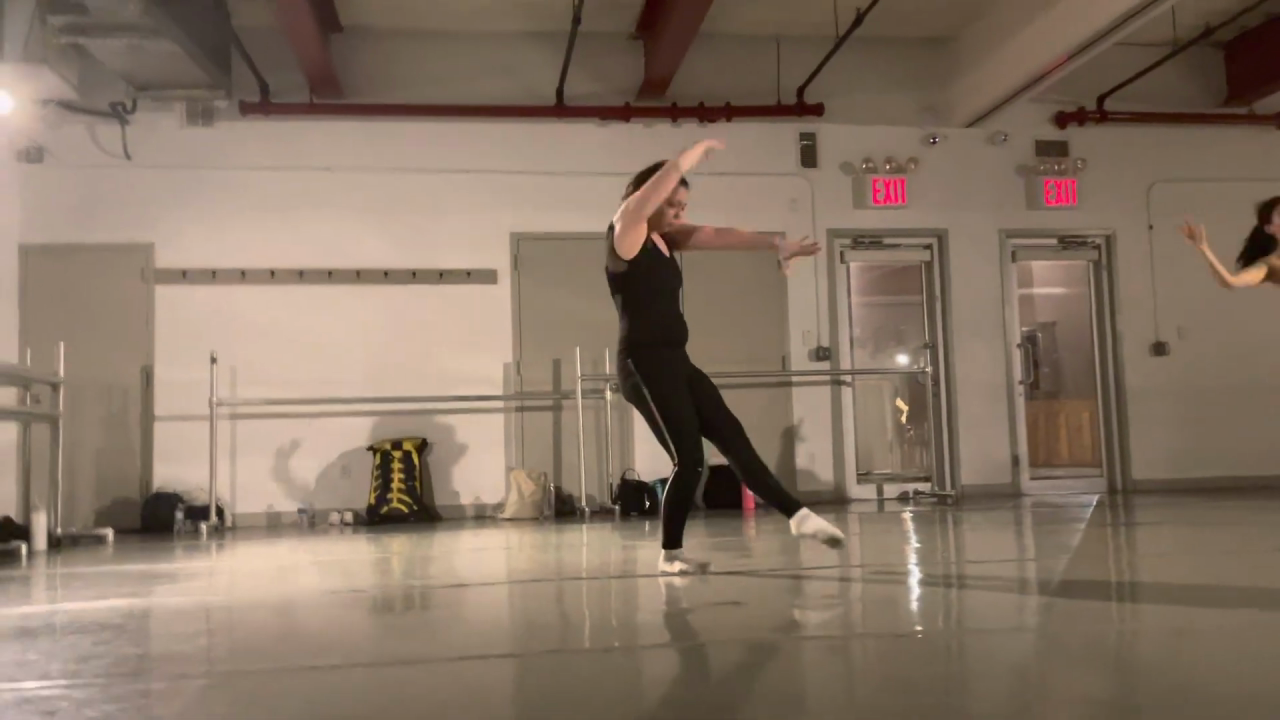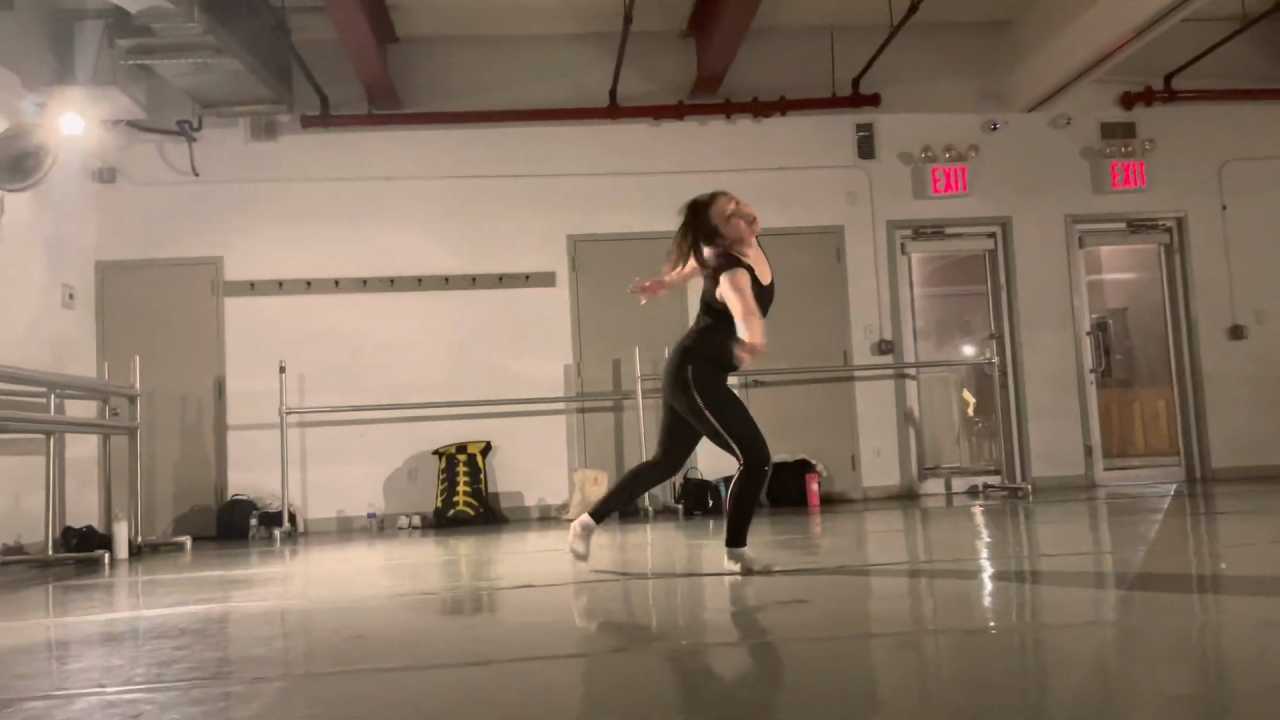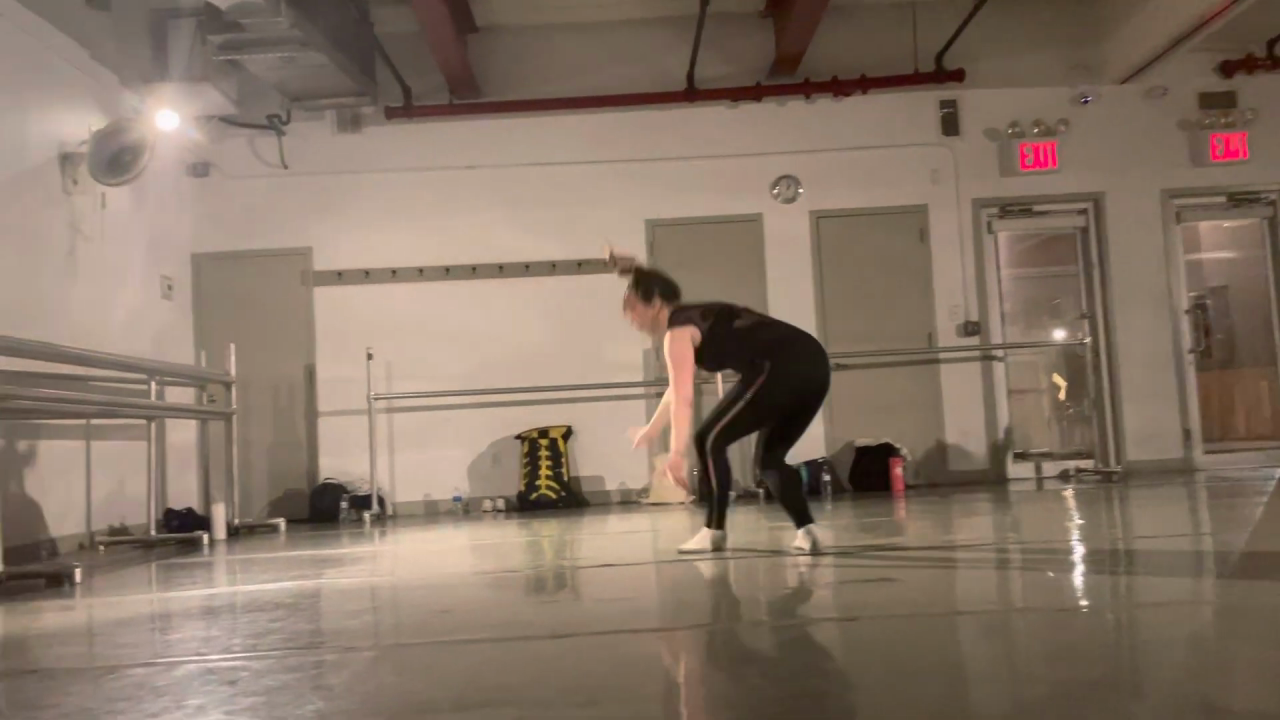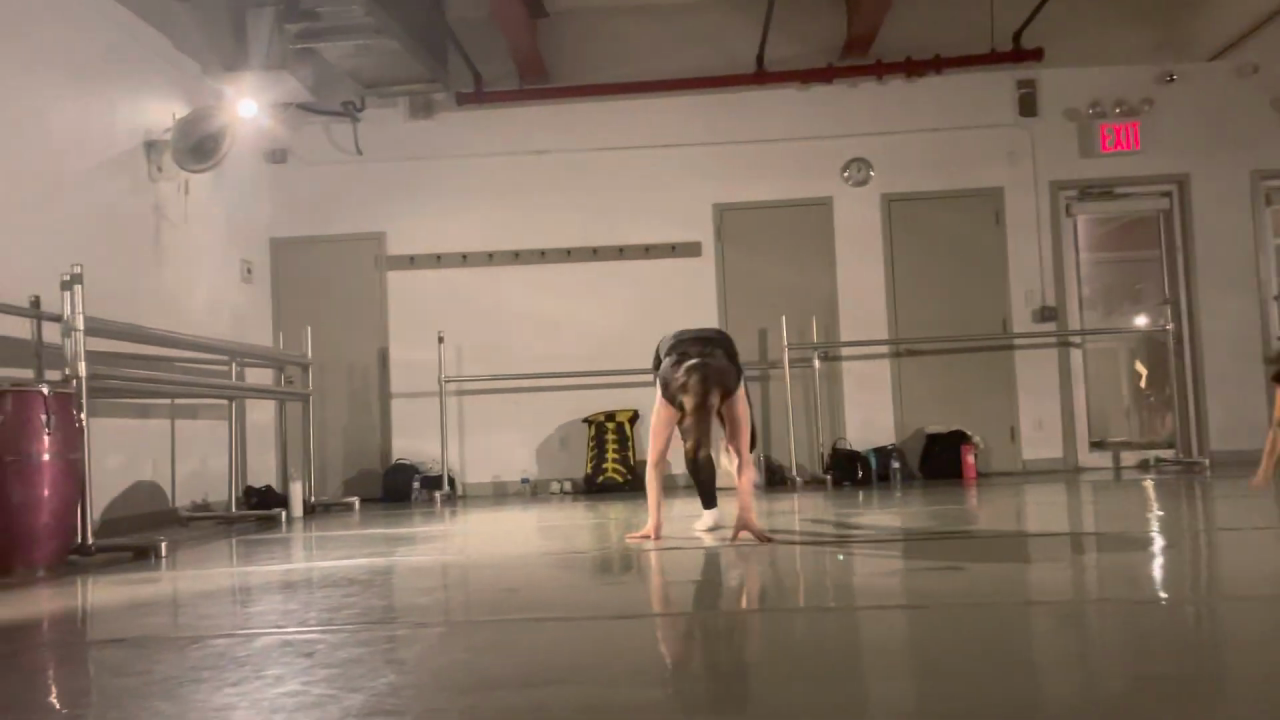
dt=0.7s
person 1, frame 1
left shoulder: (665, 237)
right shoulder: (627, 228)
left elbow: (721, 234)
right elbow: (668, 175)
left wrist: (778, 244)
right wrist: (704, 145)
left hip: (676, 363)
right hip: (644, 367)
left knee: (735, 439)
right knee: (689, 459)
left ankle: (798, 515)
right ankle: (671, 554)
person 1, frame 2
left shoulder: (751, 244)
right shoulder: (733, 272)
left elbow: (700, 260)
right elbow: (746, 312)
left wrist: (664, 283)
right wrist: (749, 341)
left hip: (693, 372)
right hip: (695, 375)
left knee: (667, 461)
right knee: (755, 458)
left ankle: (588, 521)
right ankle: (735, 552)
person 1, frame 3
left shoulder: (678, 333)
right shoulder: (696, 322)
left elbow: (683, 399)
right elbow: (679, 390)
left wrist: (677, 453)
right wrist: (654, 426)
left hip: (781, 368)
right hip: (812, 363)
left knee: (710, 438)
right knee: (770, 461)
left ankle: (713, 532)
right ankle: (807, 529)
person 1, frame 4
left shoulder: (729, 383)
right shoulder: (670, 393)
left elbow: (743, 452)
right elbow: (656, 461)
left wrist: (747, 514)
right wrist: (654, 521)
left knee: (743, 438)
right knee: (693, 441)
right ankle: (709, 510)
